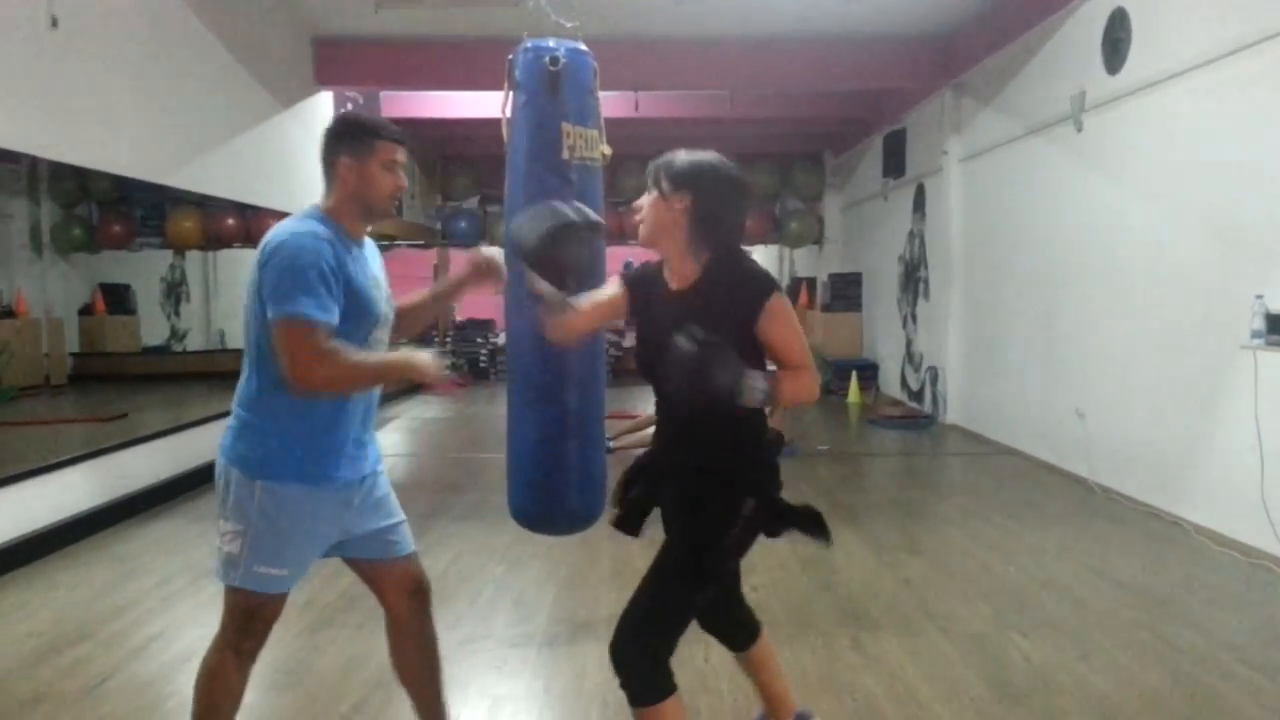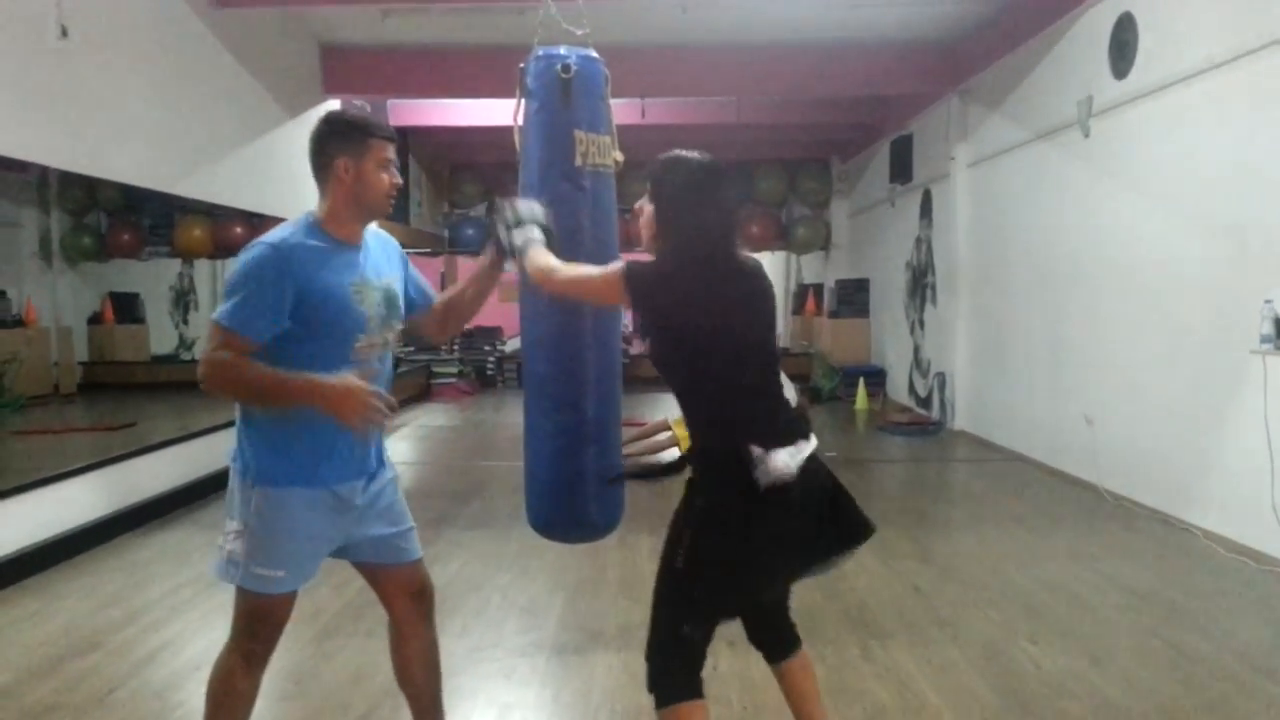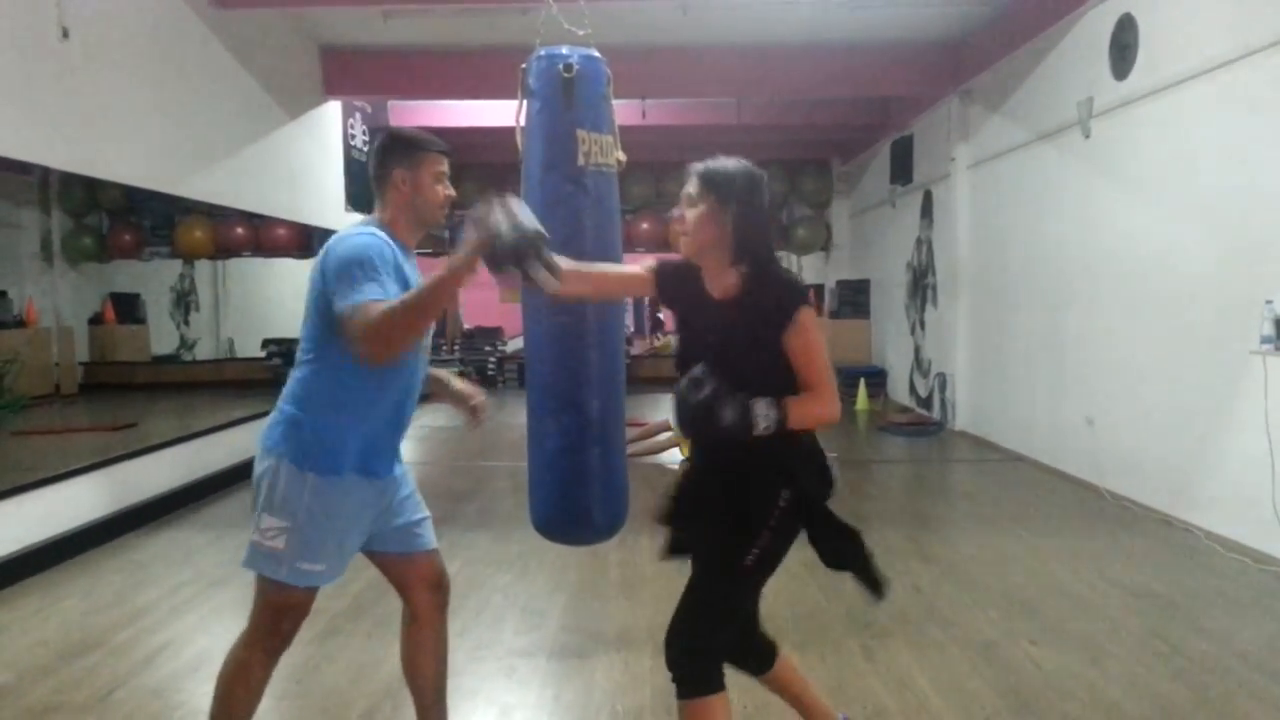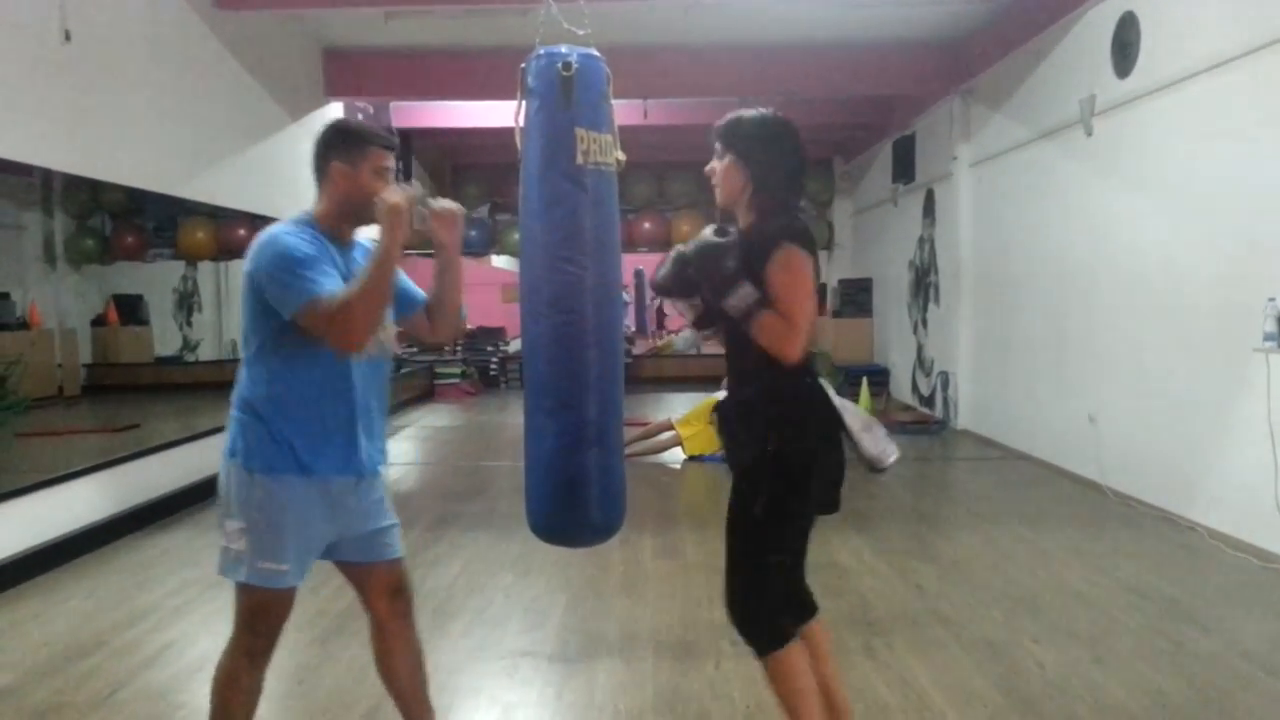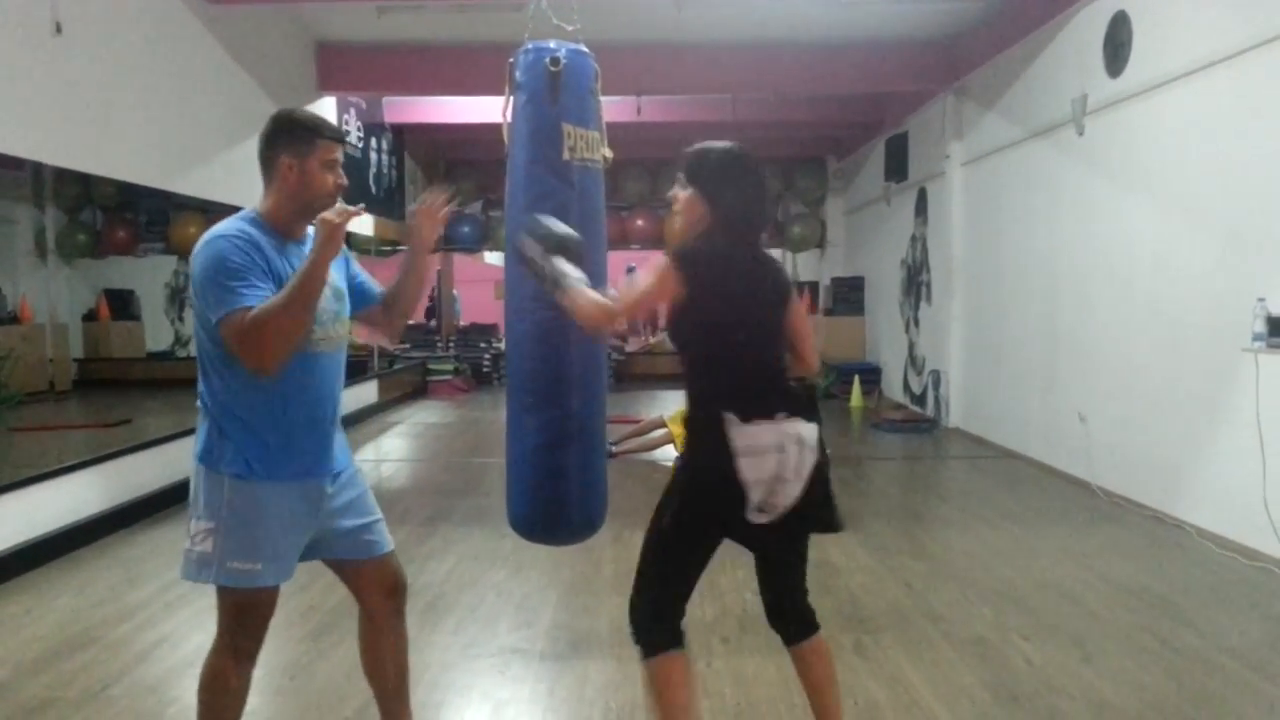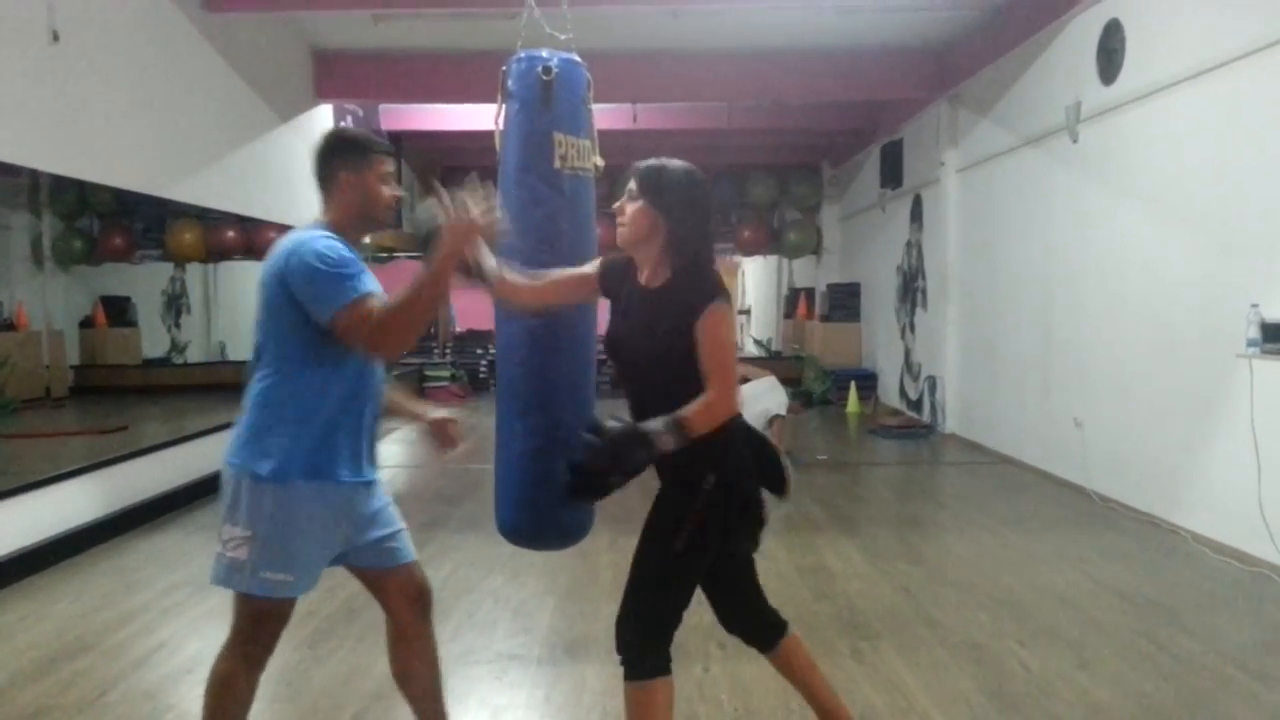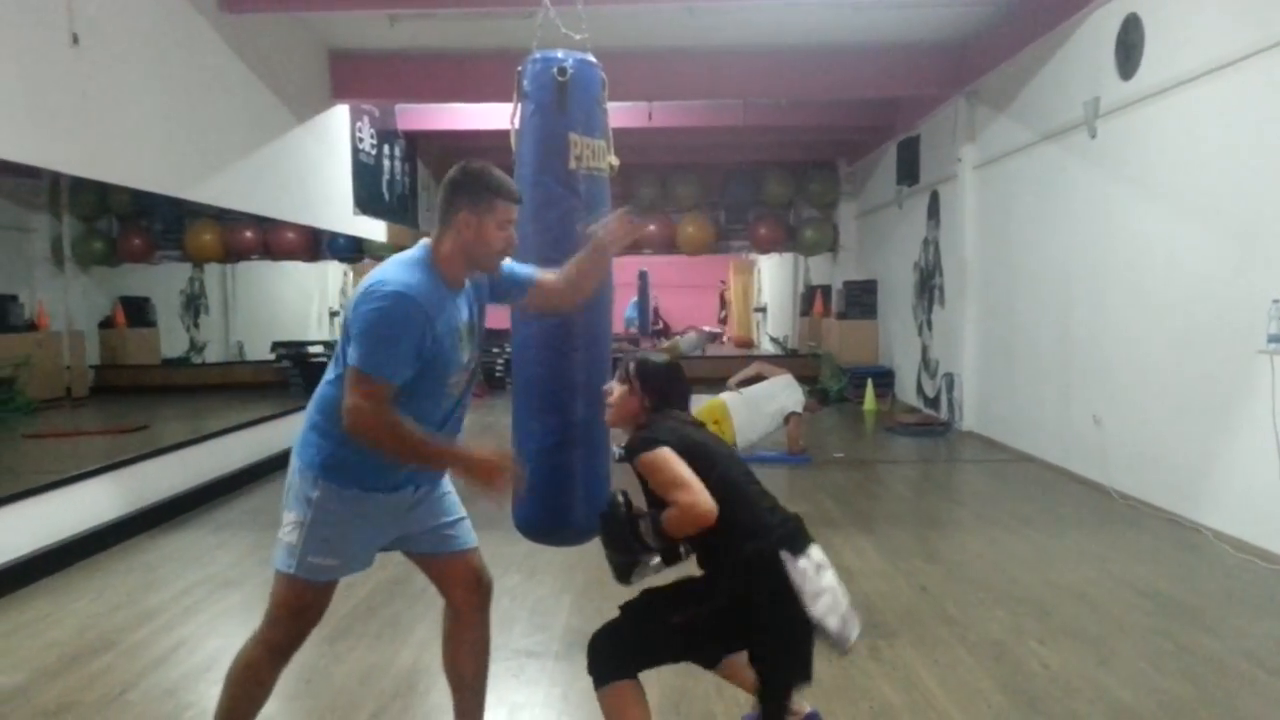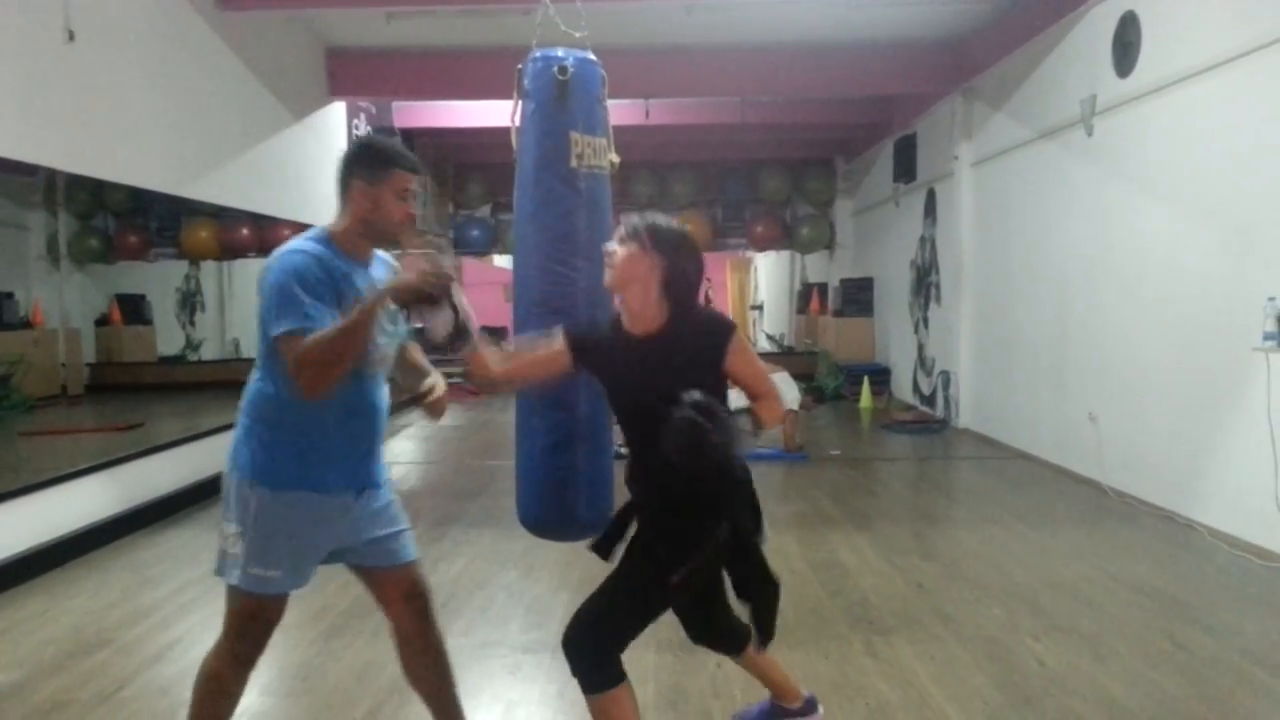
dt=0.4s
person 1, frame 1
left shoulder: (363, 247)
right shoulder: (298, 247)
left elbow: (383, 324)
right elbow: (309, 369)
left wrist: (456, 285)
right wrist: (406, 365)
left hip: (354, 468)
right hip: (278, 475)
left knee: (409, 593)
right knee: (244, 631)
person 1, frame 2
left shoulder: (384, 249)
right shoulder: (277, 258)
left elbow: (439, 322)
right elbow: (217, 369)
left wrist: (497, 259)
right wrist: (317, 390)
left hip: (367, 474)
right hip: (284, 481)
left knee: (414, 599)
right knee: (255, 635)
person 1, frame 3
left shoulder: (397, 255)
right shoulder: (361, 250)
right elbow: (374, 343)
left wrist: (448, 384)
right wrist: (463, 263)
left hip: (379, 468)
right hip: (313, 467)
left knee: (429, 590)
right knee: (274, 627)
person 1, frame 4
left shoulder: (368, 252)
right shoulder: (284, 247)
left elbow: (438, 329)
right elbow: (349, 331)
left wrist: (447, 248)
right wrist: (394, 240)
left hip: (356, 469)
right hip: (277, 469)
left knee: (392, 599)
right knee: (258, 630)
person 1, frame 5
left shoulder: (327, 247)
right shoulder: (229, 247)
left elbow: (389, 321)
right elbow: (260, 351)
left wrist: (418, 250)
right wrist: (319, 257)
left hip: (331, 466)
right hip: (249, 475)
left knee: (386, 590)
right knee: (242, 631)
person 1, frame 6
left shoulder: (343, 259)
right shoulder: (311, 253)
right elbow: (389, 337)
left wrist: (420, 412)
right wrist: (448, 254)
left hip: (352, 475)
right hip: (283, 478)
left knee: (411, 598)
right knee: (255, 636)
person 1, frame 7
left shoulder: (479, 274)
right shoulder: (396, 295)
left elbow: (561, 291)
right elbow: (364, 417)
left wrist: (605, 244)
right wrist: (464, 459)
left hip: (418, 478)
right hip: (341, 477)
left knee: (472, 589)
right knee: (288, 626)
person 1, frame 8
left shoulder: (385, 268)
right shoulder: (298, 265)
left elbow: (395, 349)
right elbow: (309, 375)
left wrist: (431, 380)
right wrist: (381, 296)
left hip: (361, 479)
right hip: (279, 482)
left knee: (411, 600)
right knee: (247, 634)
person 2, frame 1
left shoulder: (751, 289)
right shoulder: (643, 285)
left elbow: (806, 382)
right elbow: (563, 327)
left wrist: (737, 383)
right wrist: (548, 287)
left hip: (734, 483)
right hip: (676, 475)
left knee: (637, 647)
right knee: (719, 610)
person 2, frame 2
left shoulder: (662, 277)
right shoulder: (745, 273)
left elbow: (548, 274)
left wrist: (523, 228)
left hip: (731, 474)
right hip: (783, 468)
left knee: (672, 653)
right knee: (766, 617)
person 2, frame 3
left shoulder: (782, 298)
right shoulder: (680, 281)
left elbow: (826, 403)
right elbow: (585, 282)
left wrist: (748, 412)
right wrist: (529, 256)
left hip: (774, 483)
right hip: (721, 478)
left knee: (693, 641)
right knee: (732, 633)
person 2, frame 4
left shoulder: (783, 237)
right shoulder: (744, 237)
left elbow: (790, 346)
right elbow: (726, 325)
left wrist: (733, 290)
right wrist: (701, 291)
left hip: (785, 432)
right hip: (764, 428)
left knee: (754, 600)
right knee: (781, 586)
person 2, frame 5
left shoulder: (692, 262)
right shoulder: (769, 270)
left elbow: (599, 315)
right elbow: (808, 361)
left wrist: (549, 264)
left hip: (721, 451)
right hip: (780, 452)
left knee: (653, 610)
right knee: (790, 606)
person 2, frame 6
left shoulder: (701, 292)
right shoulder: (621, 277)
left elbow: (723, 401)
right elbow: (525, 294)
left wrist: (650, 437)
right wrist: (473, 252)
left hip: (710, 472)
right hip: (692, 470)
left knee: (642, 628)
right knee: (745, 610)
person 2, frame 7
left shoulder: (647, 443)
right shoulder: (677, 432)
left elbow: (700, 509)
left wrist: (640, 533)
right wrist: (651, 555)
left hip: (760, 583)
right hip: (773, 573)
left knee: (610, 653)
right knee: (682, 633)
person 2, frame 8
left shoulder: (705, 331)
right shoulder: (595, 340)
left elbow: (770, 405)
right elbow: (499, 369)
left hip: (704, 510)
right hip: (656, 506)
left knee: (589, 640)
right knee: (708, 623)
